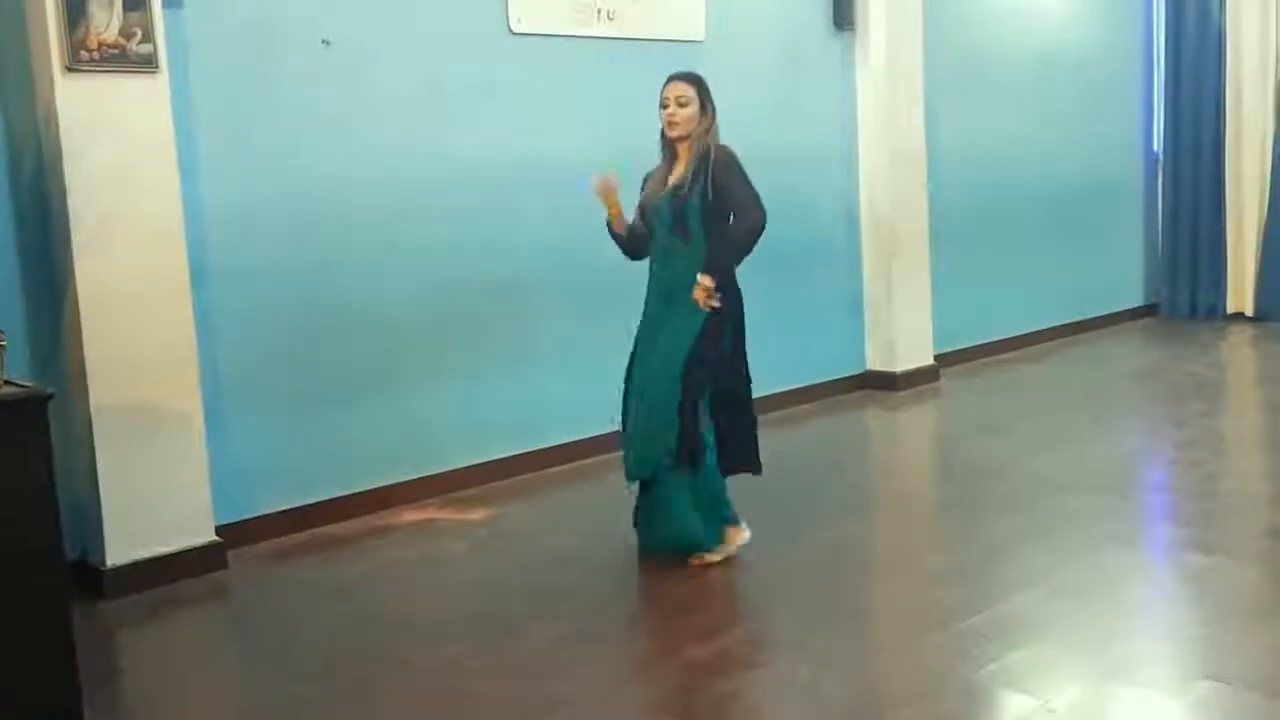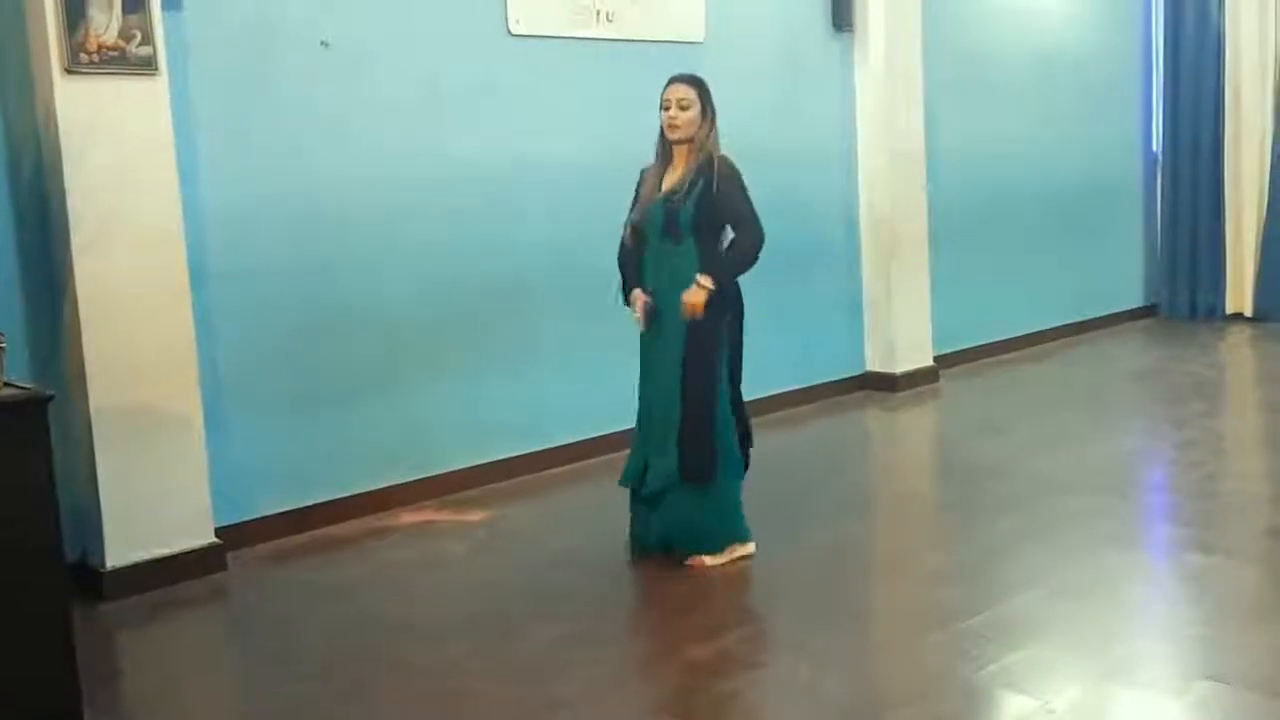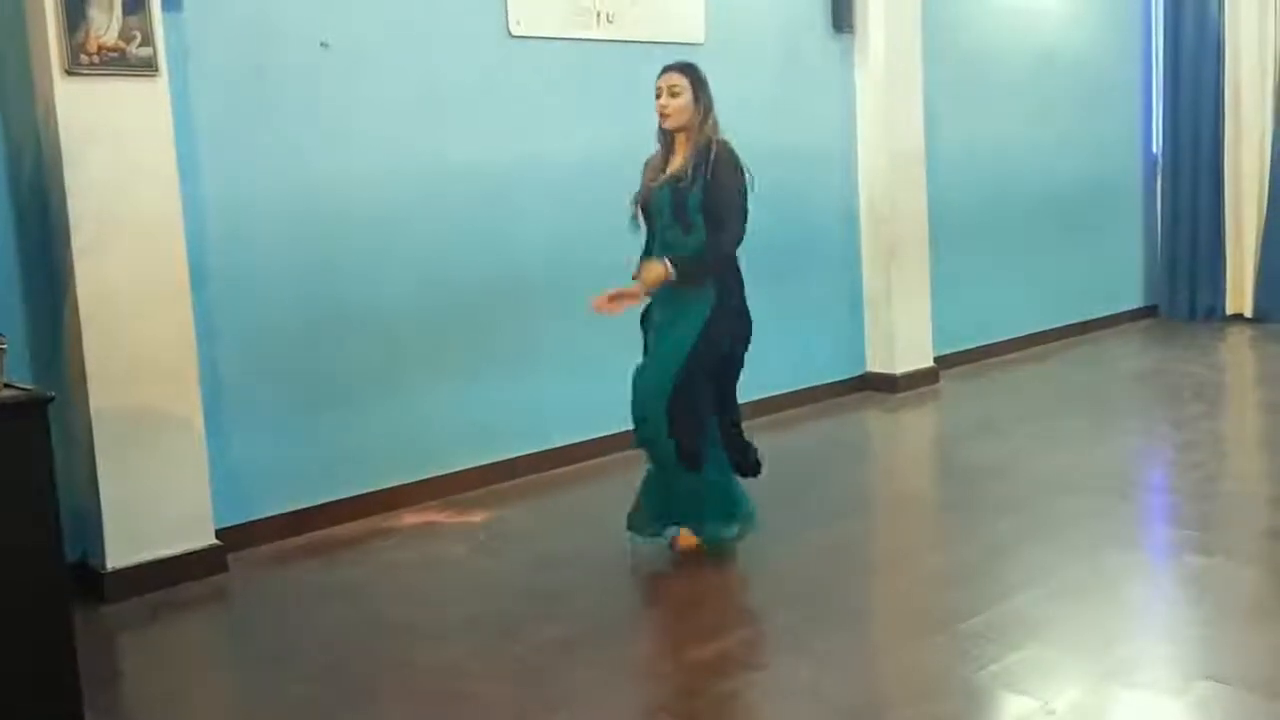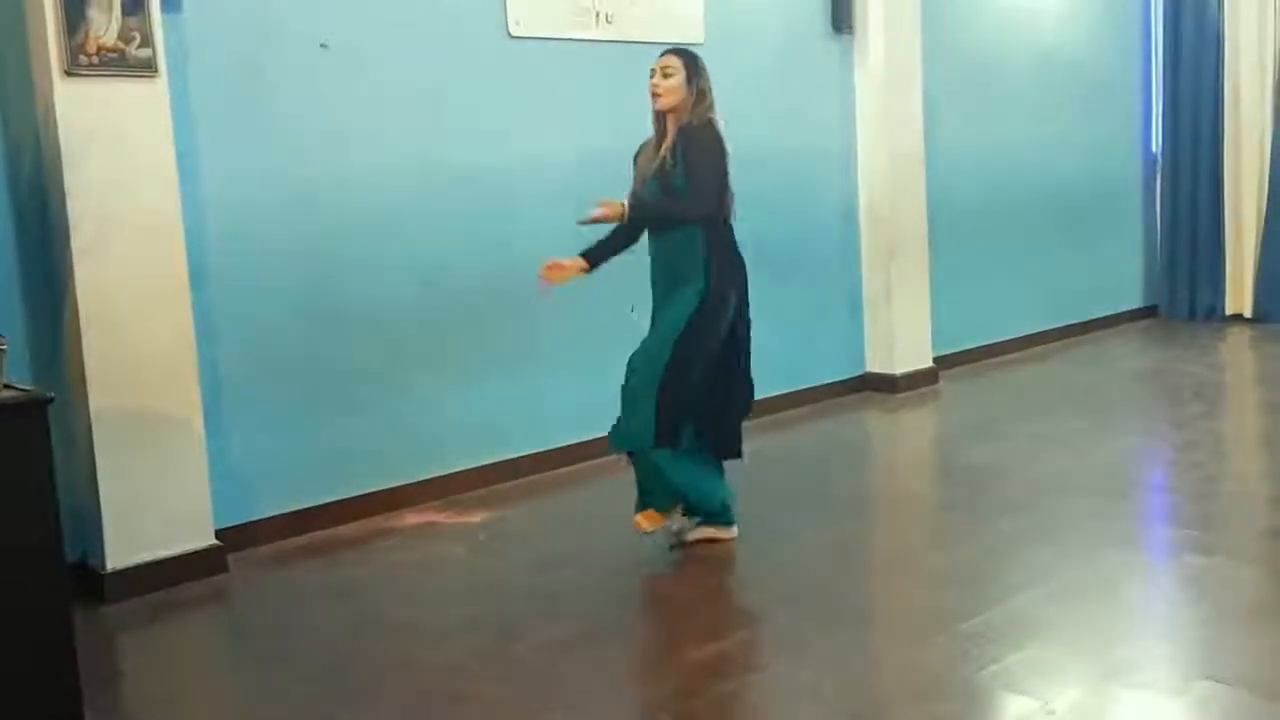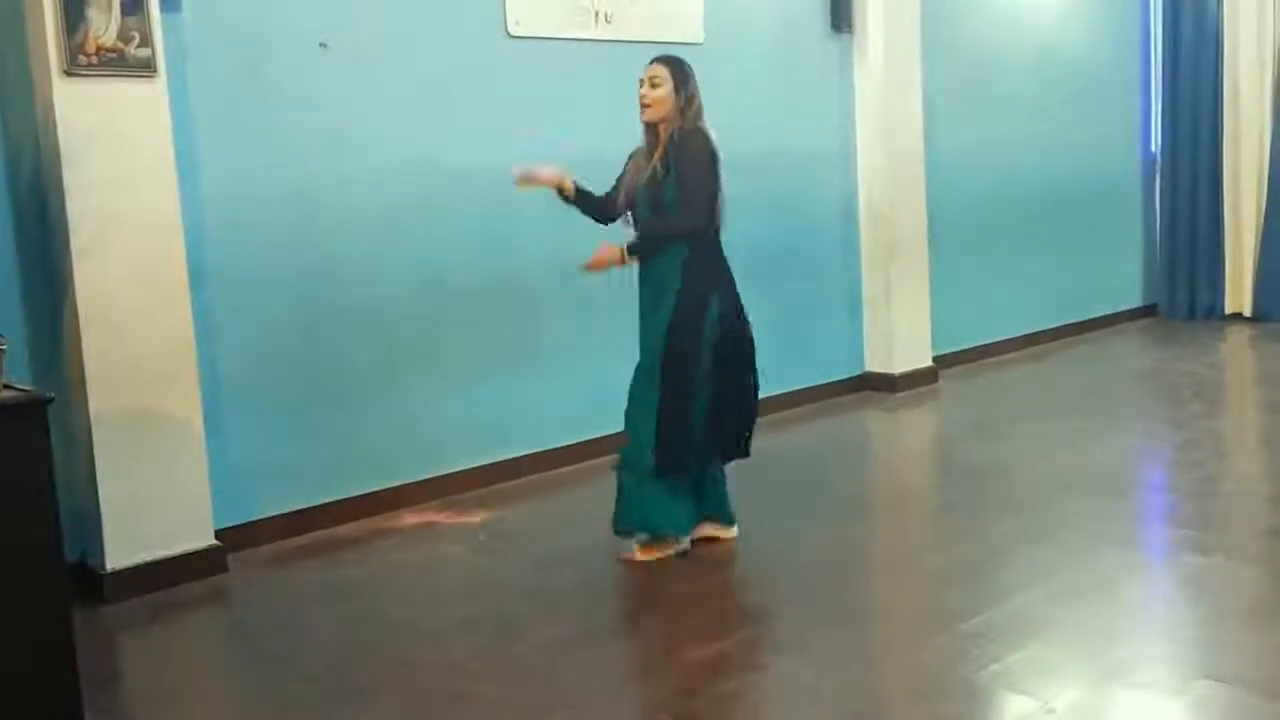
dt=0.2s
person 1, frame 1
left shoulder: (718, 161)
right shoulder: (655, 179)
left elbow: (752, 219)
right elbow: (637, 246)
left wrist: (712, 276)
right wrist: (615, 217)
left hip: (703, 310)
right hip: (662, 310)
left knee: (677, 414)
right knee: (649, 413)
left ankle: (720, 526)
right ankle: (679, 525)
person 1, frame 2
left shoulder: (718, 173)
right shoulder: (649, 179)
left elbow: (750, 237)
right elbow: (630, 247)
left wrist: (708, 282)
right wrist: (635, 292)
left hip: (705, 317)
right hip: (663, 319)
left knee: (698, 421)
right knee: (662, 420)
left ankle: (727, 536)
right ankle: (671, 530)
person 1, frame 3
left shoulder: (719, 157)
right shoulder: (655, 167)
left elbow: (731, 231)
left wrist: (670, 270)
right wrist: (635, 287)
left hip: (709, 299)
right hip: (668, 303)
left knee: (676, 397)
right knee: (659, 400)
left ankle: (717, 514)
right ankle: (688, 512)
person 1, frame 4
left shoulder: (702, 135)
right shoulder: (648, 152)
left elbow: (702, 205)
right elbow: (636, 225)
left wrist: (626, 210)
right wrist: (582, 262)
left hip: (710, 283)
right hip: (672, 287)
left knee: (655, 377)
right knee: (693, 392)
left ankle: (673, 494)
right ankle: (712, 514)
person 1, frame 5
left shoulder: (693, 143)
right shoulder: (642, 158)
left elbow: (692, 219)
right elbow: (607, 209)
left wrist: (626, 252)
right wrist: (564, 185)
left hip: (696, 292)
right hip: (663, 294)
left knee: (665, 400)
right knee: (690, 403)
left ankle: (663, 526)
right ankle: (712, 515)
